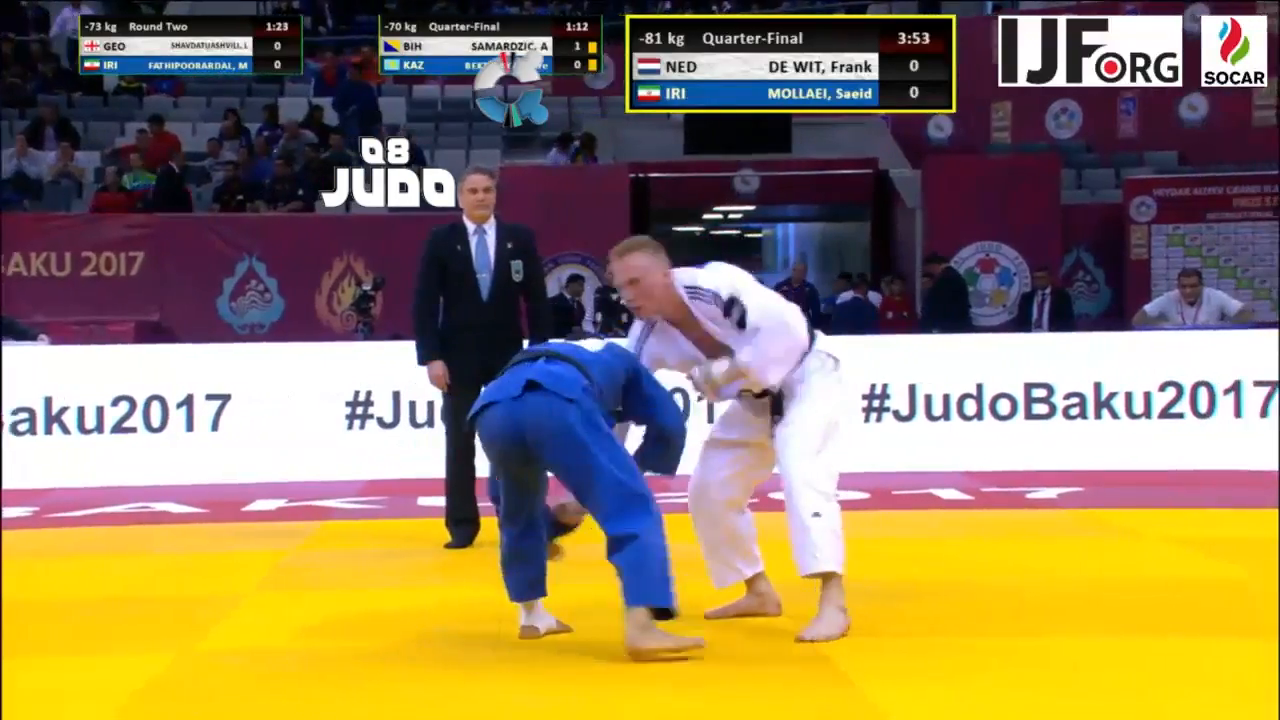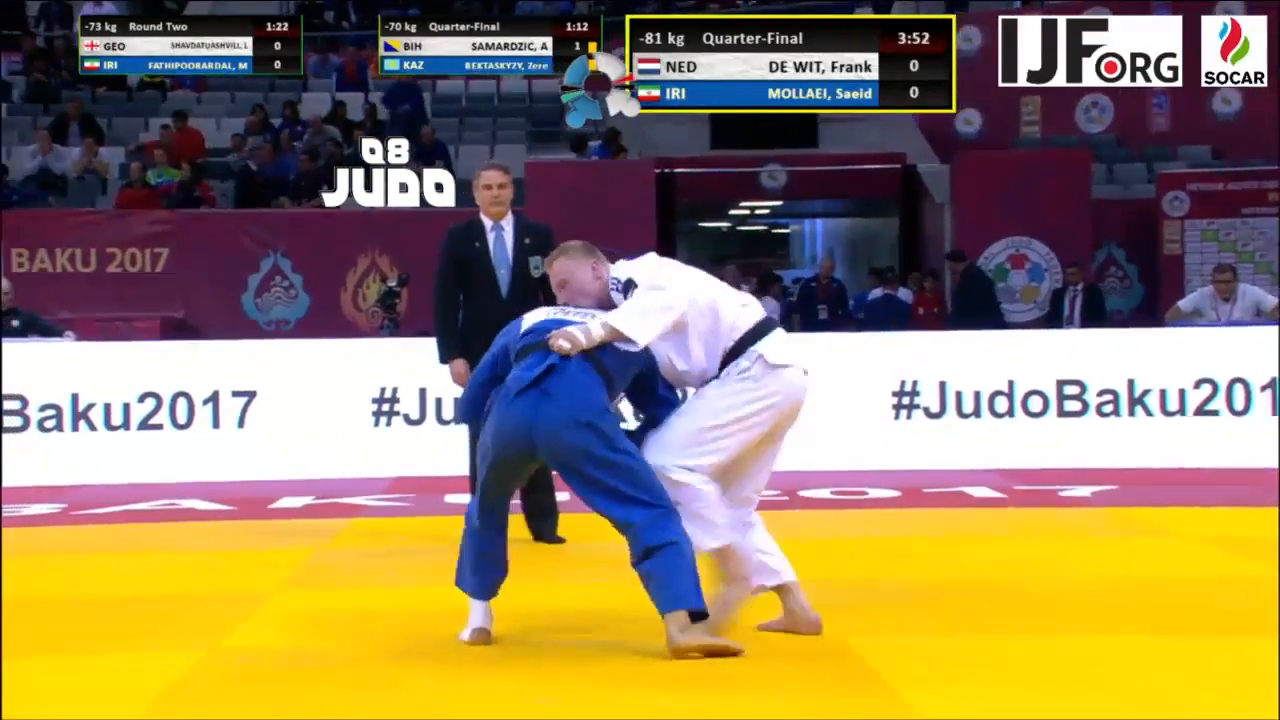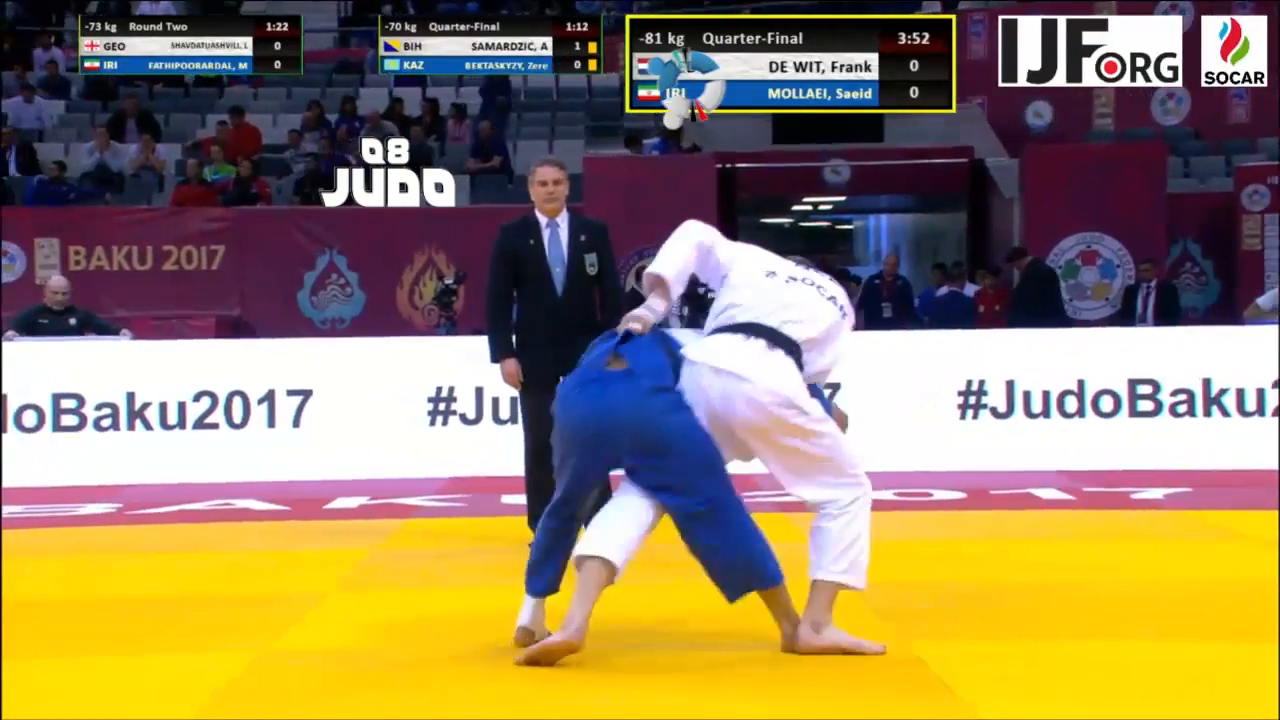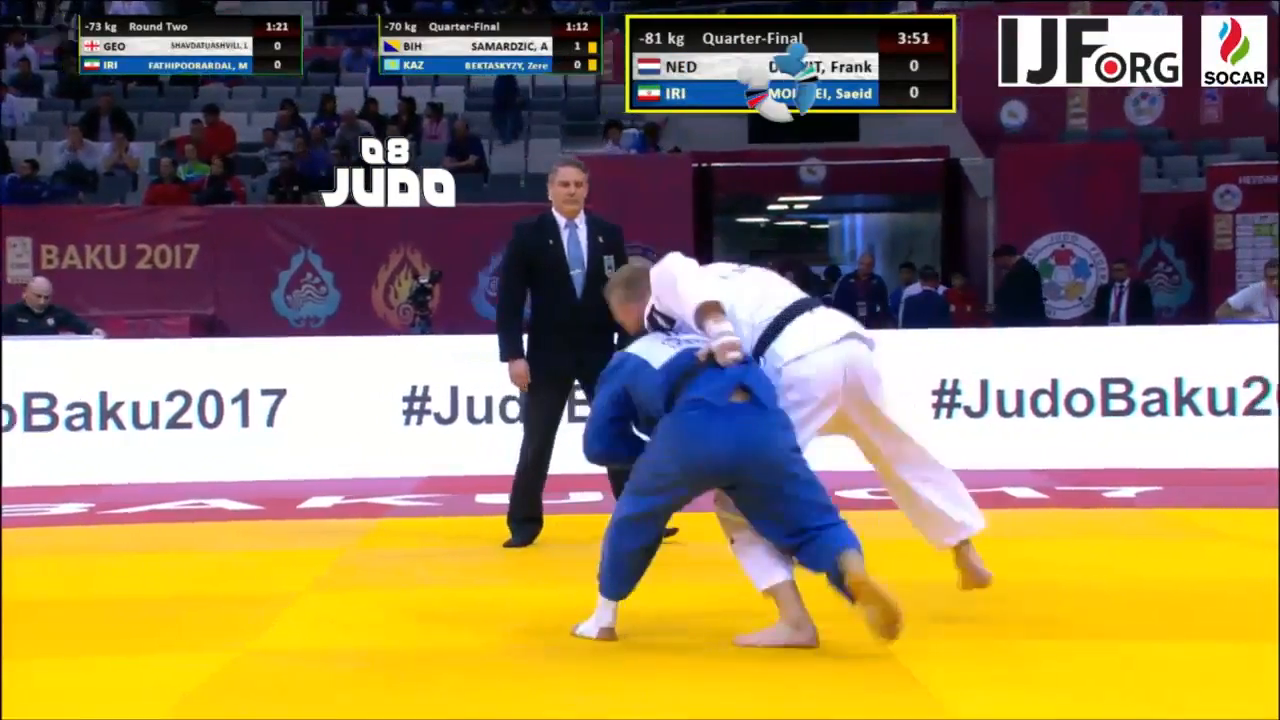
dt=0.5s
person 1, frame 1
left shoulder: (714, 288)
right shoulder: (649, 334)
left elbow: (782, 331)
left wrist: (726, 371)
left hip: (805, 377)
right hip: (755, 397)
left knee: (801, 471)
right knee: (712, 491)
left ankle: (833, 603)
right ankle: (759, 592)
person 1, frame 2
left shoulder: (631, 274)
right shoulder: (628, 303)
left elbow: (664, 302)
left wrist: (593, 332)
left hip: (762, 369)
right hip: (775, 374)
left knee: (667, 463)
right knee: (732, 503)
left ankle: (734, 574)
right ankle: (797, 610)
person 1, frame 3
left shoulder: (746, 259)
right shoulder: (837, 304)
left elbow: (693, 238)
right elbow: (814, 367)
left wrist: (654, 304)
left hip: (703, 375)
right hip: (767, 389)
right knee: (846, 495)
right ankle: (818, 624)
person 1, frame 4
left shoulder: (662, 305)
right shoulder: (719, 285)
left elbow: (676, 271)
left wrist: (718, 331)
left hip: (808, 363)
right hip: (851, 344)
right knee: (900, 457)
left ankle: (793, 623)
right ankle: (967, 560)
person 2, frame 1
left shoulder: (520, 239)
right shoulder: (440, 241)
left elbow: (537, 299)
right elbow: (424, 303)
right wrist: (431, 357)
left hip: (507, 355)
right hip: (459, 357)
right knee: (460, 442)
right ankle: (462, 524)
person 2, frame 2
left shoulder: (539, 235)
right shoulder: (458, 238)
left elbow: (554, 296)
right elbow: (445, 302)
right wrist: (453, 355)
right hip: (479, 354)
right knee: (483, 440)
left ankle: (542, 520)
person 2, frame 3
left shoulder: (594, 232)
right shoulder: (512, 236)
left elbow: (611, 294)
right elbow: (498, 300)
right wrist: (504, 354)
left hip: (586, 349)
right hip: (534, 352)
right knee: (538, 440)
right ankle: (544, 524)
person 2, frame 4
left shoulder: (610, 233)
right shoulder: (528, 235)
right elbow: (510, 299)
right wrist: (513, 354)
left hip: (601, 352)
right hip: (550, 354)
right knee: (537, 440)
right ankle: (524, 521)
person 3, frame 1
right shoulder: (617, 359)
left elbow: (504, 496)
right elbow: (667, 428)
right wrist: (633, 469)
left hip: (493, 410)
right hip: (558, 405)
left knee: (519, 512)
right knee: (634, 512)
left ankle: (532, 616)
right ankle: (640, 629)
person 3, frame 2
left shoulder: (523, 325)
left elbow: (472, 402)
right elbow: (667, 420)
left hip: (512, 409)
right hip: (577, 415)
left knee: (488, 506)
right knee: (653, 520)
left ankle: (480, 622)
right ankle: (681, 629)
person 3, frame 3
left shoulder: (609, 345)
left hip: (584, 399)
right hip: (644, 402)
left knee: (567, 509)
right knee: (716, 512)
left ankle: (529, 622)
right ankle: (792, 627)
person 3, frame 4
left shoulder: (624, 364)
left elbow: (600, 445)
left wrist: (644, 450)
left hip: (695, 433)
right hip: (763, 431)
left knee: (638, 518)
right knee: (815, 523)
left ankle: (604, 618)
right ankle: (857, 578)
